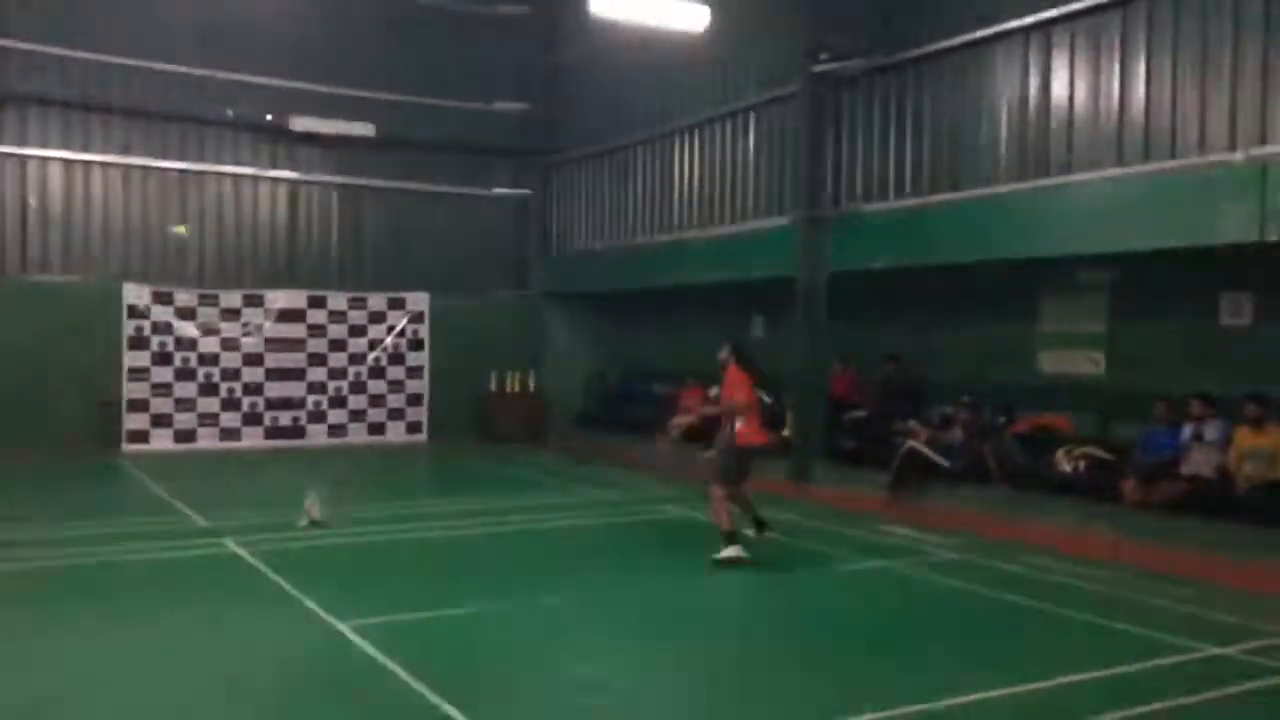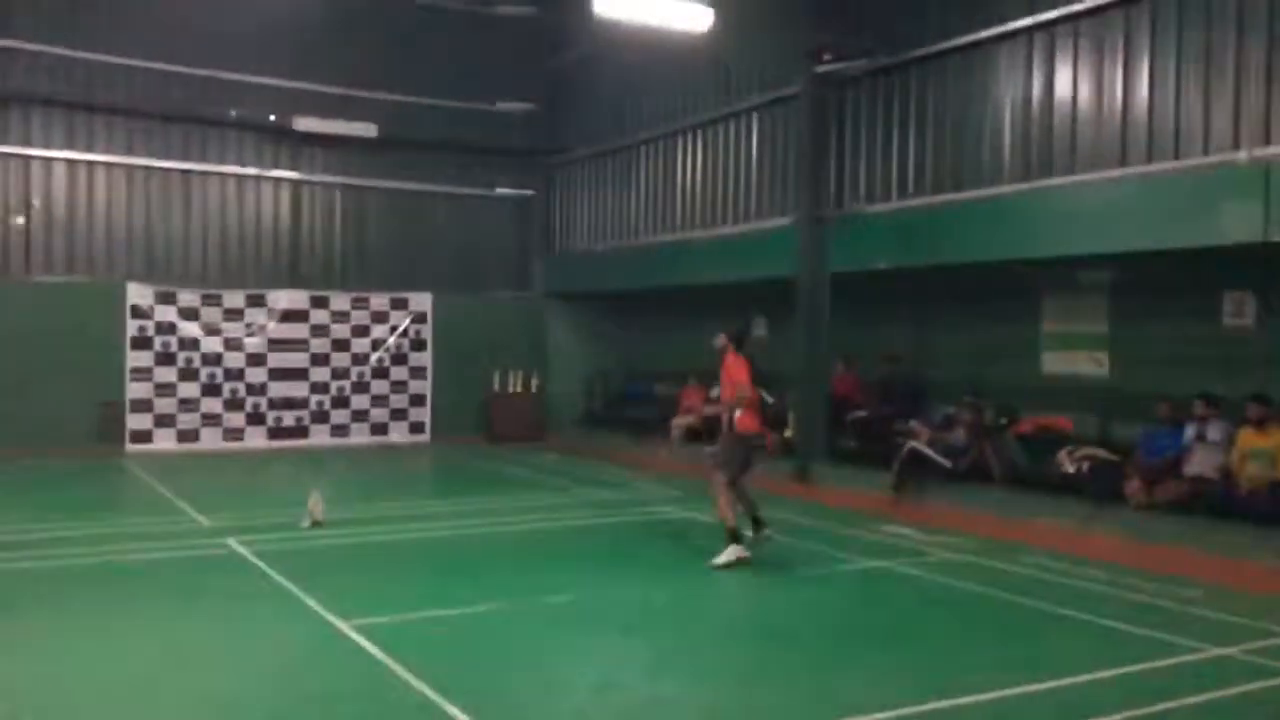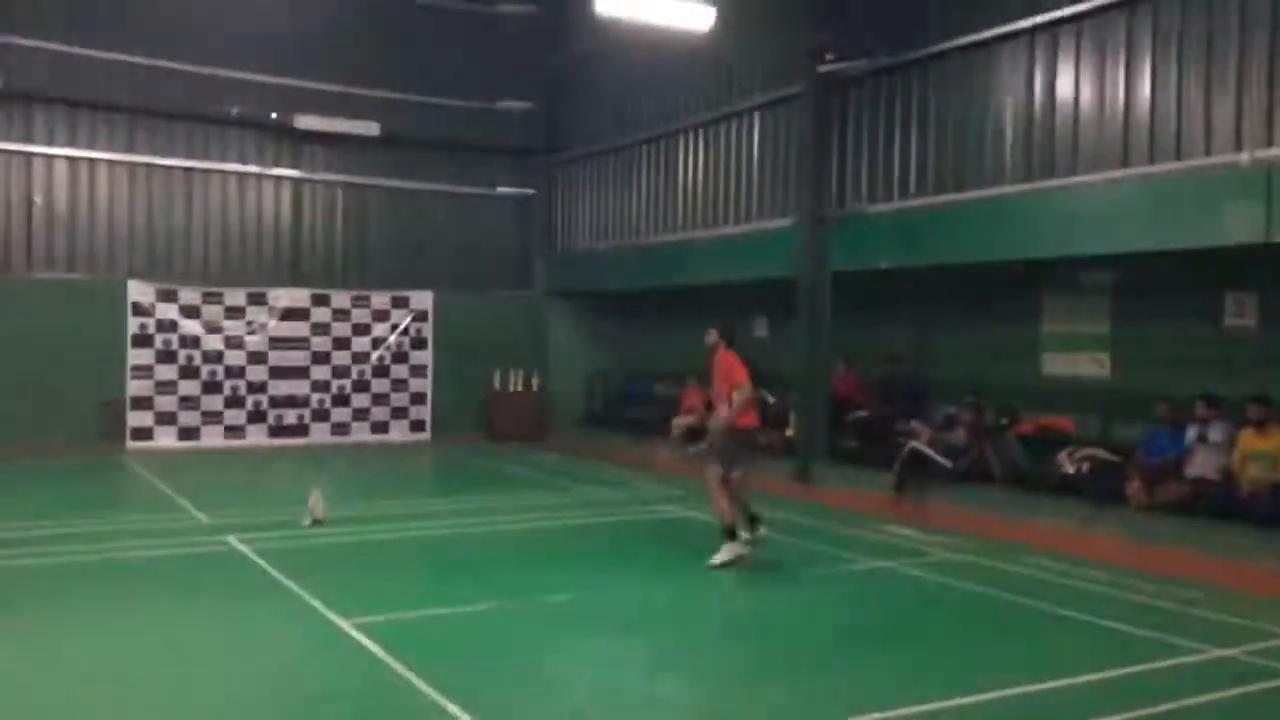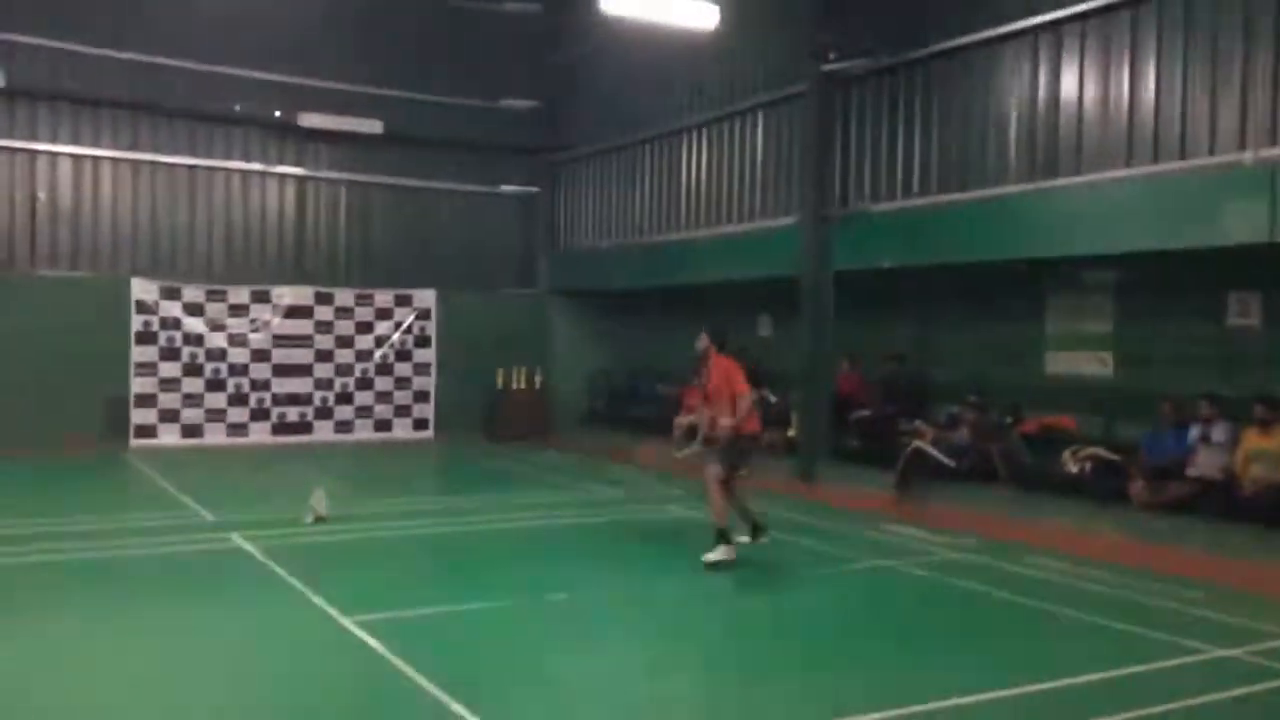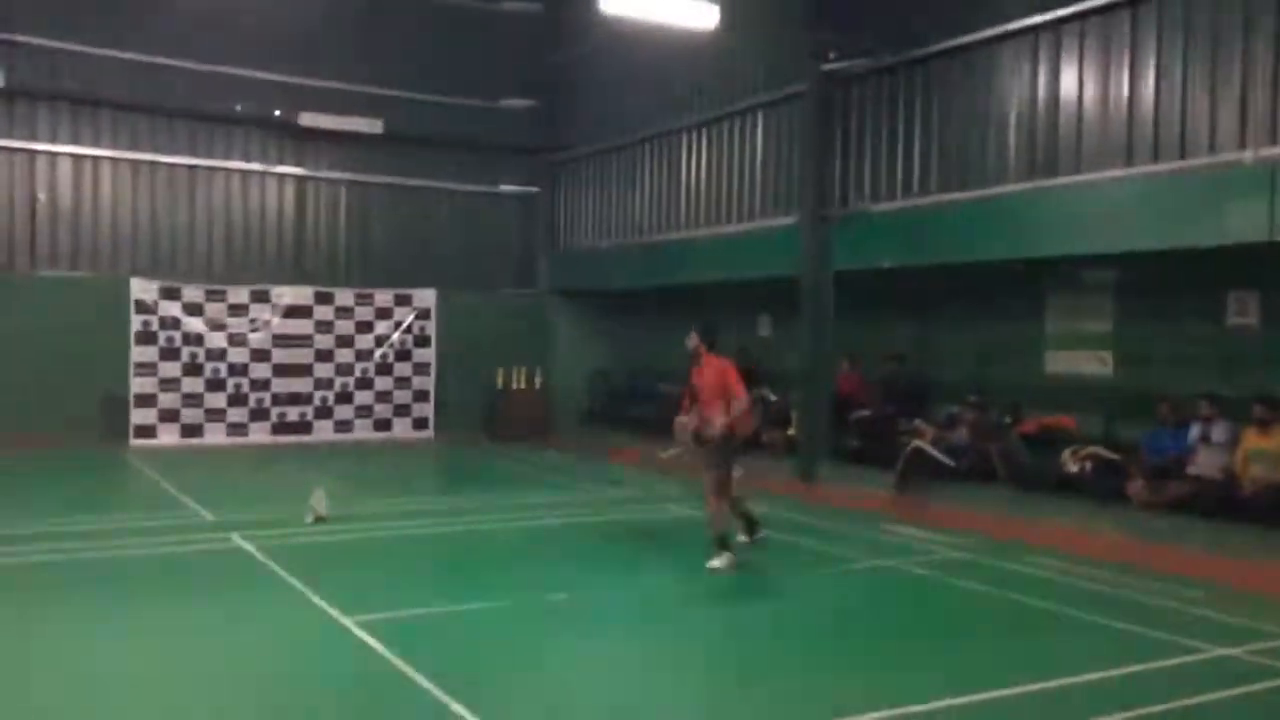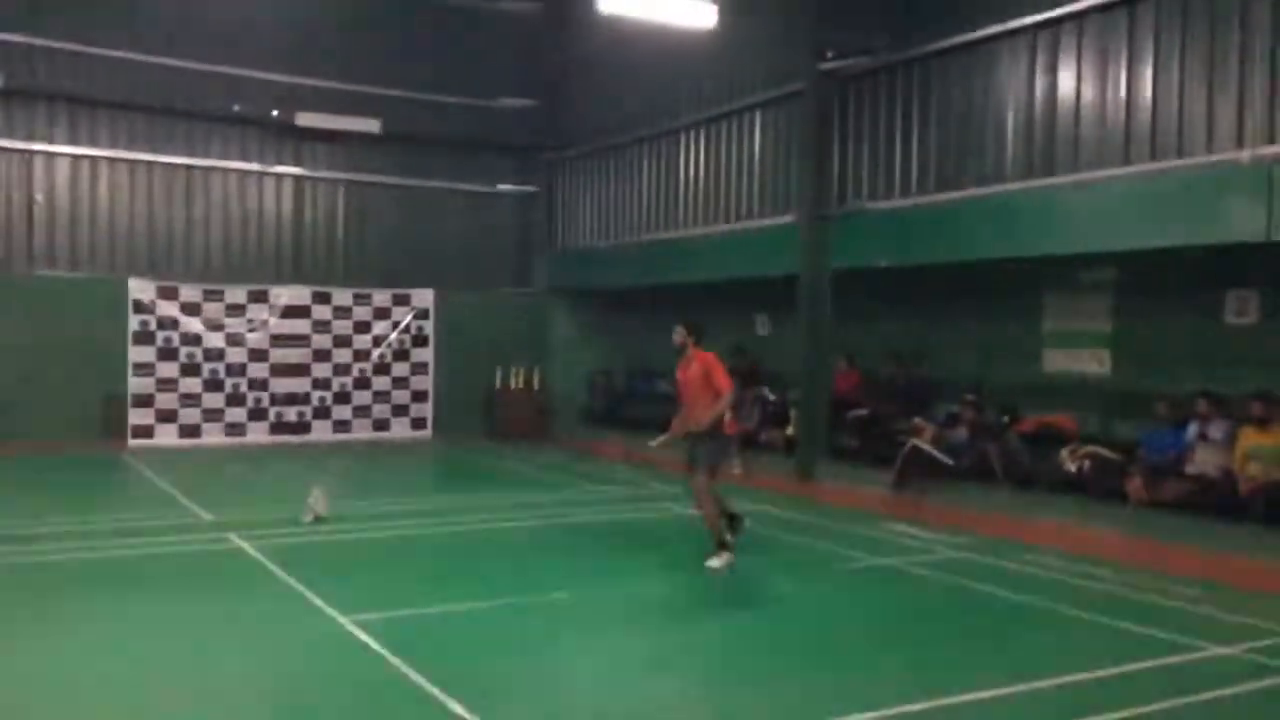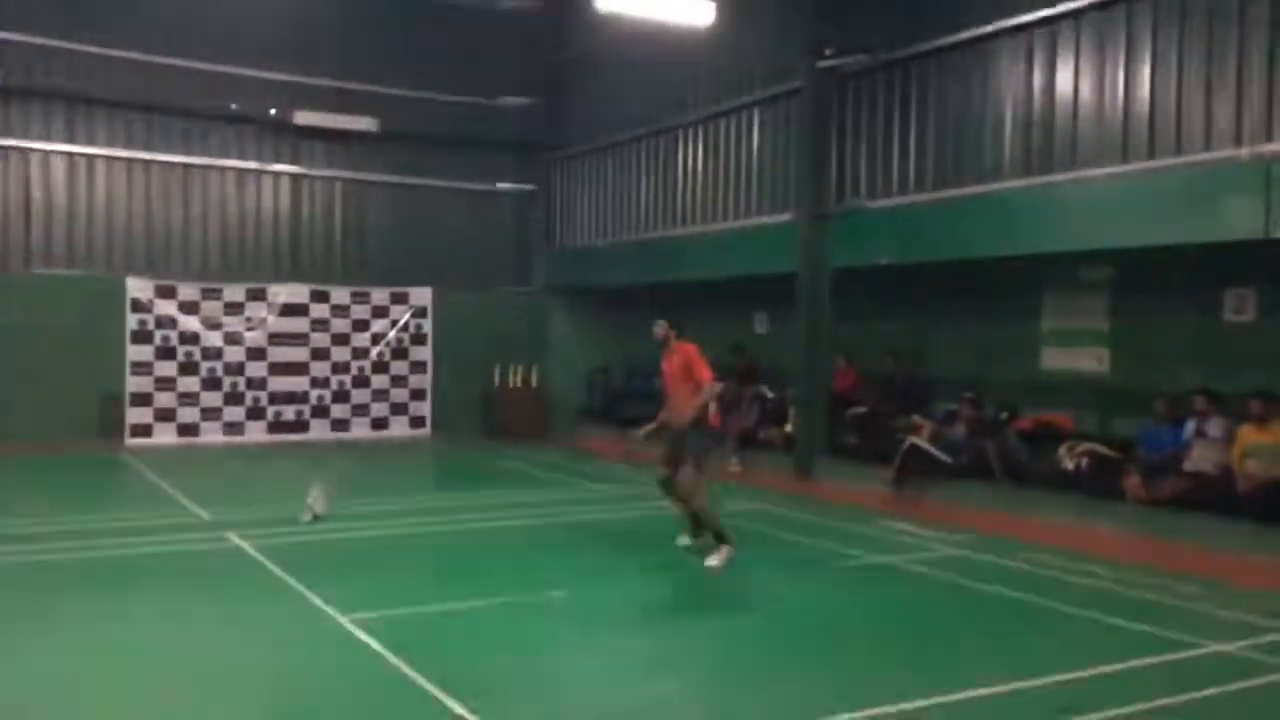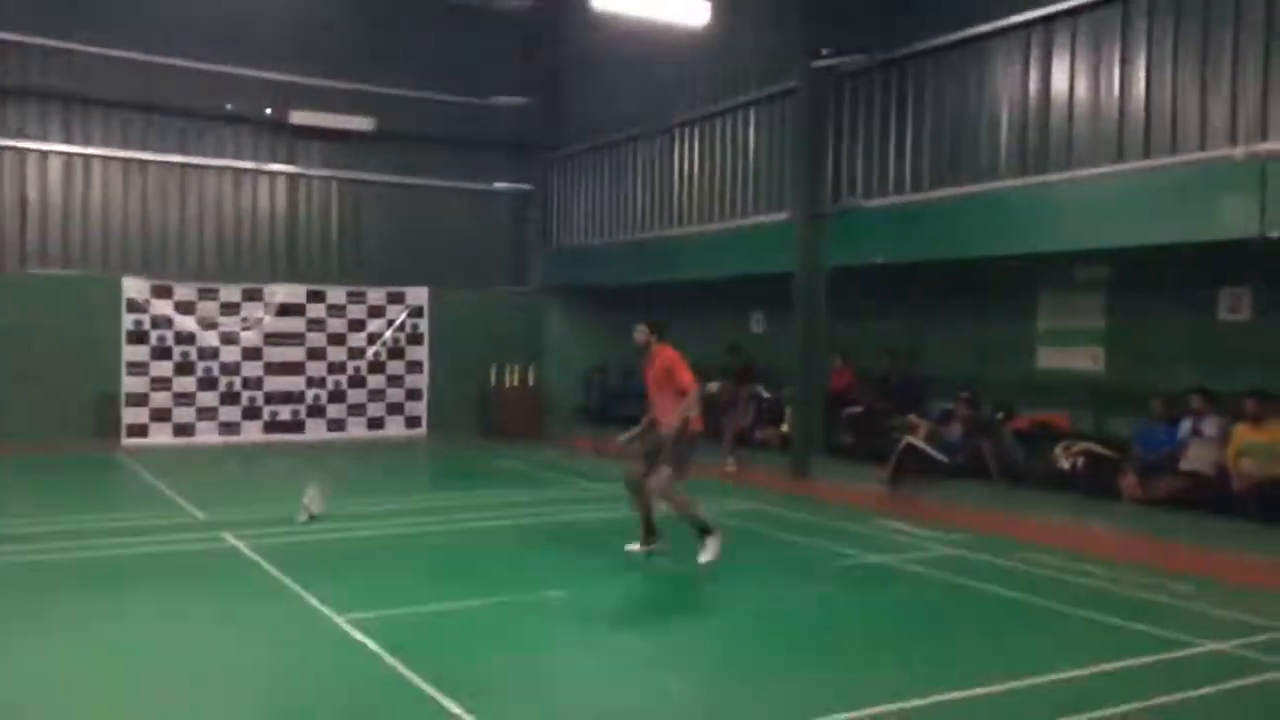
dt=0.1s
person 1, frame 1
left shoulder: (735, 374)
right shoulder: (736, 376)
left elbow: (741, 405)
left wrist: (708, 411)
left hip: (743, 442)
right hip: (751, 440)
left knee: (718, 494)
right knee: (733, 486)
left ankle: (733, 545)
right ankle: (760, 525)
person 1, frame 2
left shoulder: (734, 361)
right shoulder: (729, 363)
left elbow: (746, 393)
left wrist: (718, 406)
left hip: (741, 431)
right hip: (740, 431)
left knee: (720, 484)
right knee: (733, 482)
left ankle: (736, 545)
right ankle: (758, 525)
person 1, frame 3
left shoulder: (728, 358)
right shoulder: (719, 361)
left elbow: (746, 392)
left wrist: (723, 416)
right wrist: (715, 420)
left hip: (738, 426)
right hip: (731, 426)
left knee: (713, 476)
right knee: (729, 479)
left ankle: (731, 542)
right ankle: (752, 524)
person 1, frame 4
left shoulder: (728, 366)
right shoulder: (708, 371)
left elbow: (748, 399)
right elbow: (710, 405)
left wrist: (731, 425)
right wrist: (706, 426)
left hip: (740, 433)
right hip: (725, 434)
left knee: (712, 476)
right knee: (728, 486)
left ankle: (724, 544)
right ankle: (757, 531)
person 1, frame 5
left shoulder: (722, 365)
right shoulder: (696, 371)
left elbow: (743, 401)
right elbow: (694, 404)
left wrist: (724, 423)
right wrist: (687, 421)
left hip: (729, 433)
right hip: (713, 434)
left knee: (712, 485)
right knee: (721, 487)
left ankle: (725, 550)
right ankle: (752, 527)
person 1, frame 6
left shoulder: (708, 360)
right shoulder: (681, 366)
left elbow: (729, 396)
left wrist: (708, 419)
right wrist: (673, 428)
left hip: (714, 432)
right hip: (695, 433)
left knee: (700, 488)
right knee: (701, 488)
left ankle: (724, 549)
right ankle: (733, 519)
person 1, frame 7
left shoulder: (689, 351)
right shoulder: (666, 359)
left elbow: (710, 387)
left wrist: (690, 411)
right wrist: (655, 423)
left hip: (699, 424)
right hip: (678, 426)
left knee: (689, 483)
right knee: (666, 479)
left ankle: (723, 544)
right ankle: (698, 526)
person 1, frame 8
left shoulder: (670, 357)
right shoulder: (649, 363)
left elbow: (693, 393)
left wrist: (675, 423)
right wrist: (636, 431)
left hip: (683, 431)
right hip: (663, 431)
left knee: (662, 486)
right knee: (635, 480)
left ankle: (708, 533)
right ankle: (648, 538)
